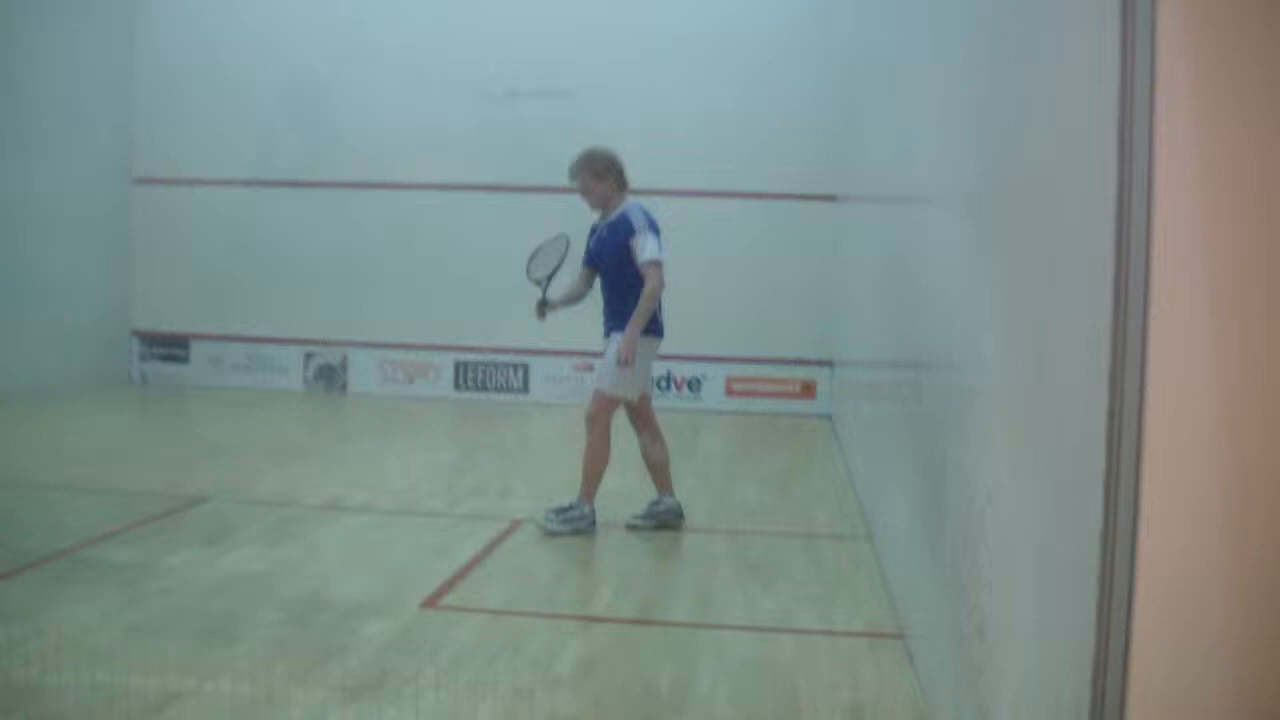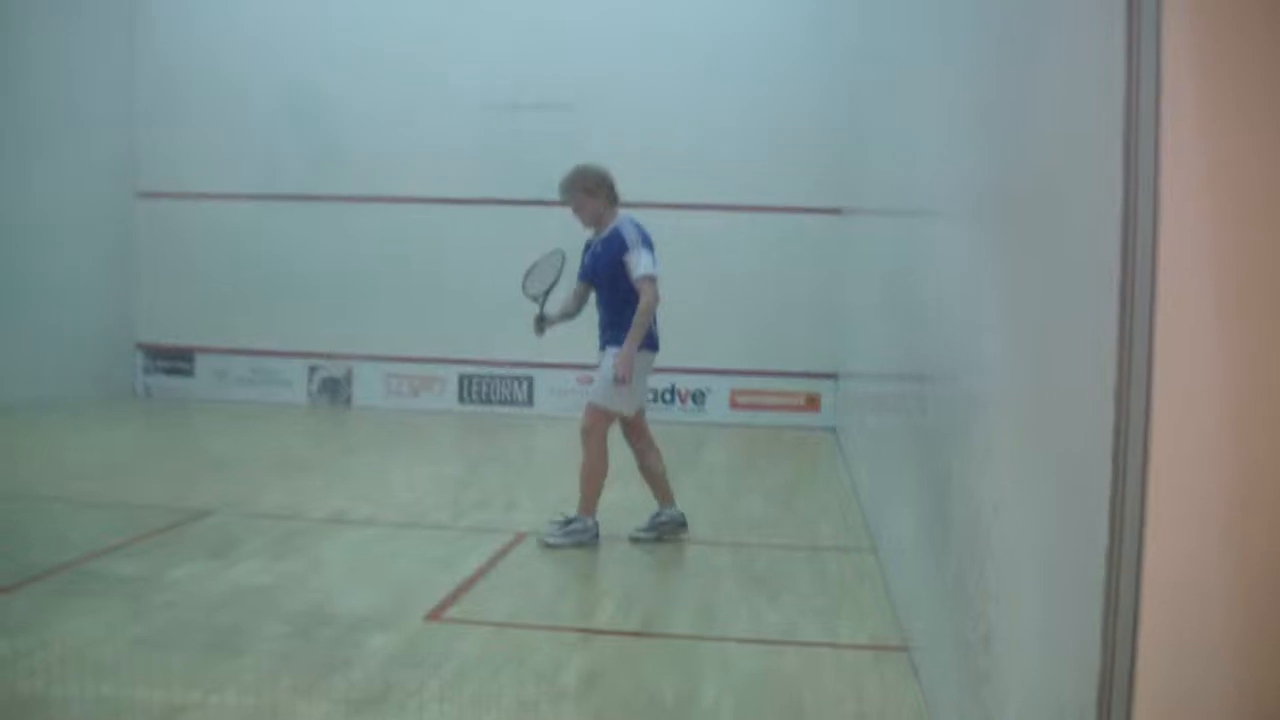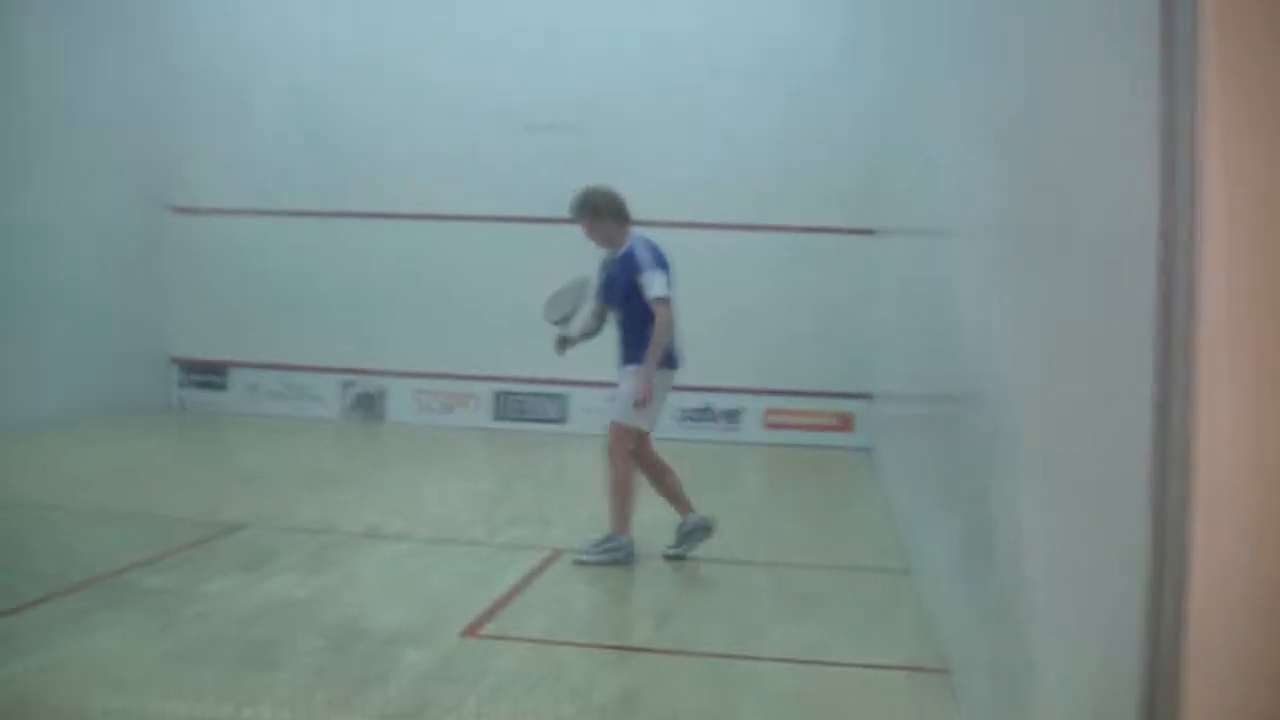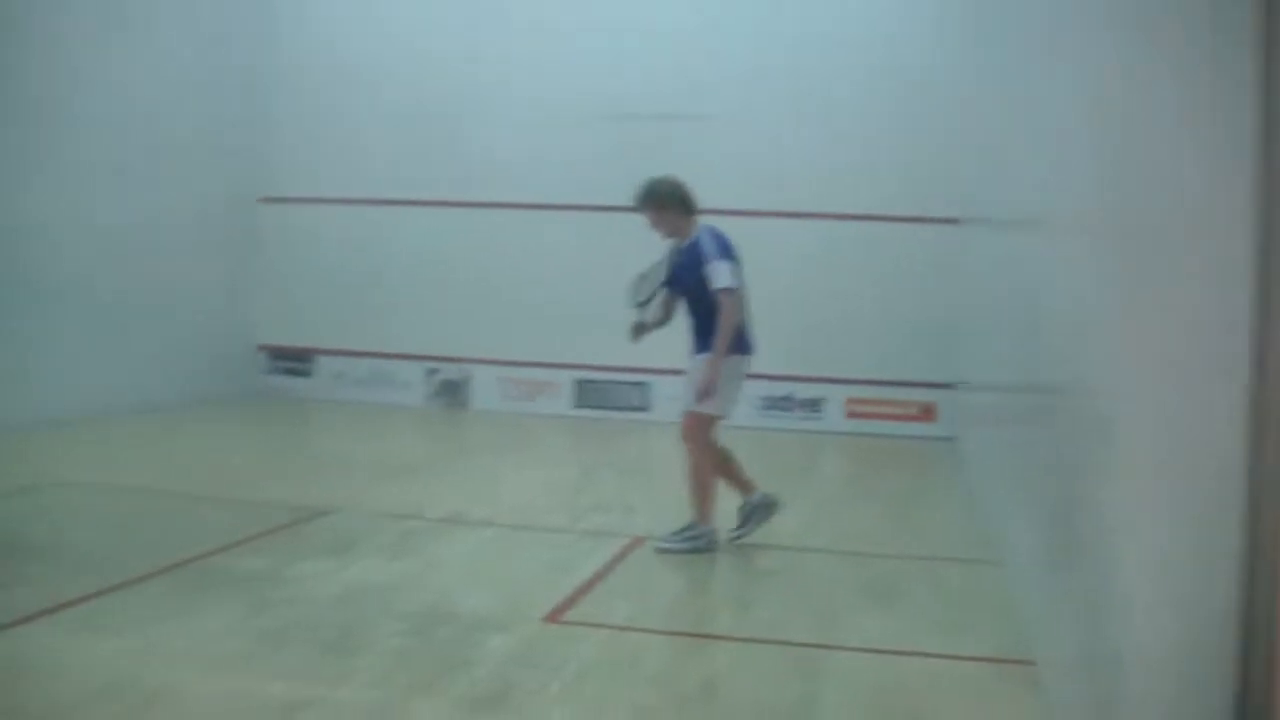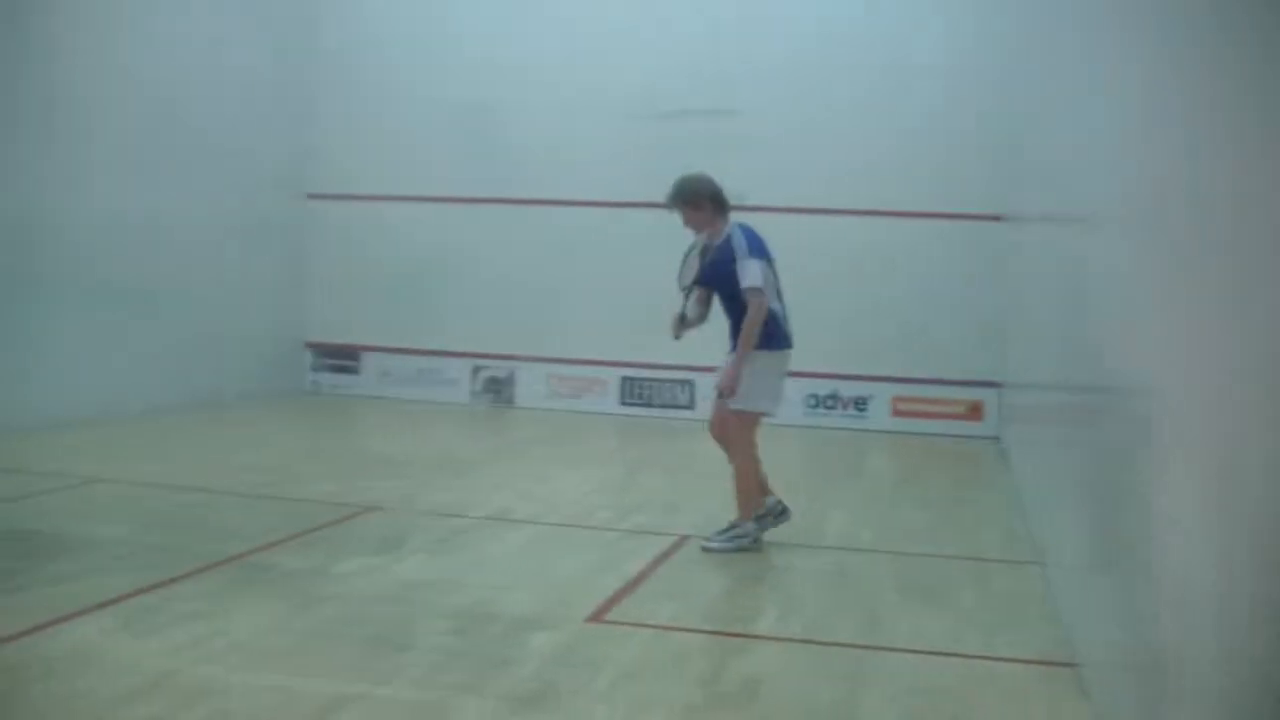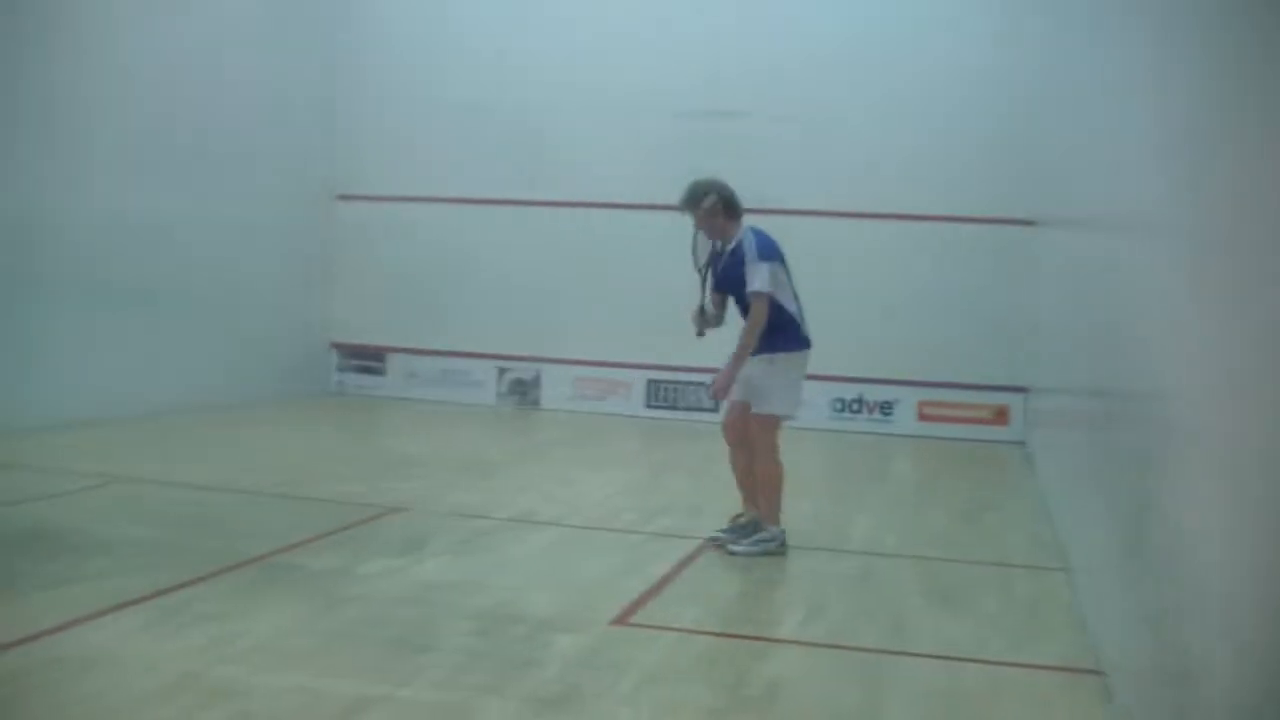
dt=0.1s
person 1, frame 1
left shoulder: (637, 220)
right shoulder: (599, 230)
left elbow: (655, 281)
right elbow: (583, 285)
left wrist: (631, 334)
right wrist: (554, 303)
left hip: (635, 334)
right hip: (620, 334)
left knee: (596, 416)
right knee: (642, 419)
left ankle: (583, 509)
right ankle: (667, 504)
person 1, frame 2
left shoulder: (630, 235)
right shoulder: (593, 246)
left elbow: (649, 297)
right elbow: (579, 299)
left wrist: (628, 351)
right wrist: (552, 318)
left hip: (630, 349)
right hip: (614, 348)
left knee: (592, 430)
right knee: (636, 434)
left ankle: (585, 522)
right ankle: (669, 513)
person 1, frame 3
left shoulder: (644, 255)
right shoulder: (611, 263)
left elbow: (664, 317)
right elbow: (598, 318)
left wrist: (647, 375)
right wrist: (574, 338)
left hip: (649, 366)
right hip: (634, 365)
left knee: (617, 447)
right knee: (638, 451)
left ankle: (620, 539)
right ankle: (692, 520)
person 1, frame 4
left shoulder: (710, 245)
right shoulder: (679, 252)
left elbow: (731, 308)
right elbow: (667, 308)
left wrist: (713, 365)
right wrist: (647, 325)
left hip: (723, 353)
right hip: (707, 352)
left knee: (693, 435)
right knee: (699, 436)
left ankle: (701, 528)
right ankle: (755, 498)
person 1, frame 5
left shoulder: (743, 243)
right shoulder: (709, 250)
left elbow: (758, 309)
right elbow: (701, 309)
left wrist: (734, 367)
right wrist: (686, 320)
left hip: (765, 349)
right hip: (744, 349)
left knee: (738, 434)
right knee: (720, 428)
left ankle: (749, 527)
right ankle: (768, 502)
person 1, frame 6
left shoulder: (755, 246)
right shoulder: (722, 254)
left elbow: (758, 314)
right elbow: (718, 312)
left wrist: (730, 369)
right wrist: (704, 318)
left hip: (783, 350)
right hip: (761, 351)
left knee: (760, 438)
right knee: (734, 430)
left ankle: (772, 531)
right ankle: (752, 516)
